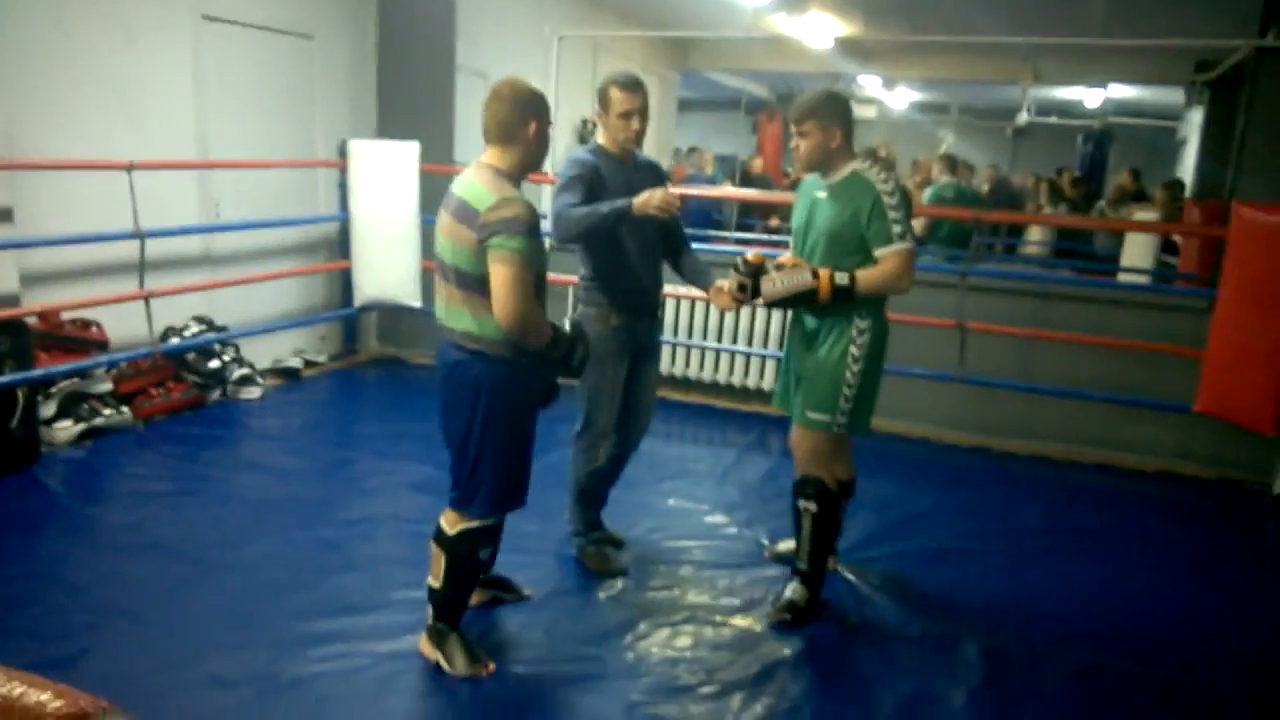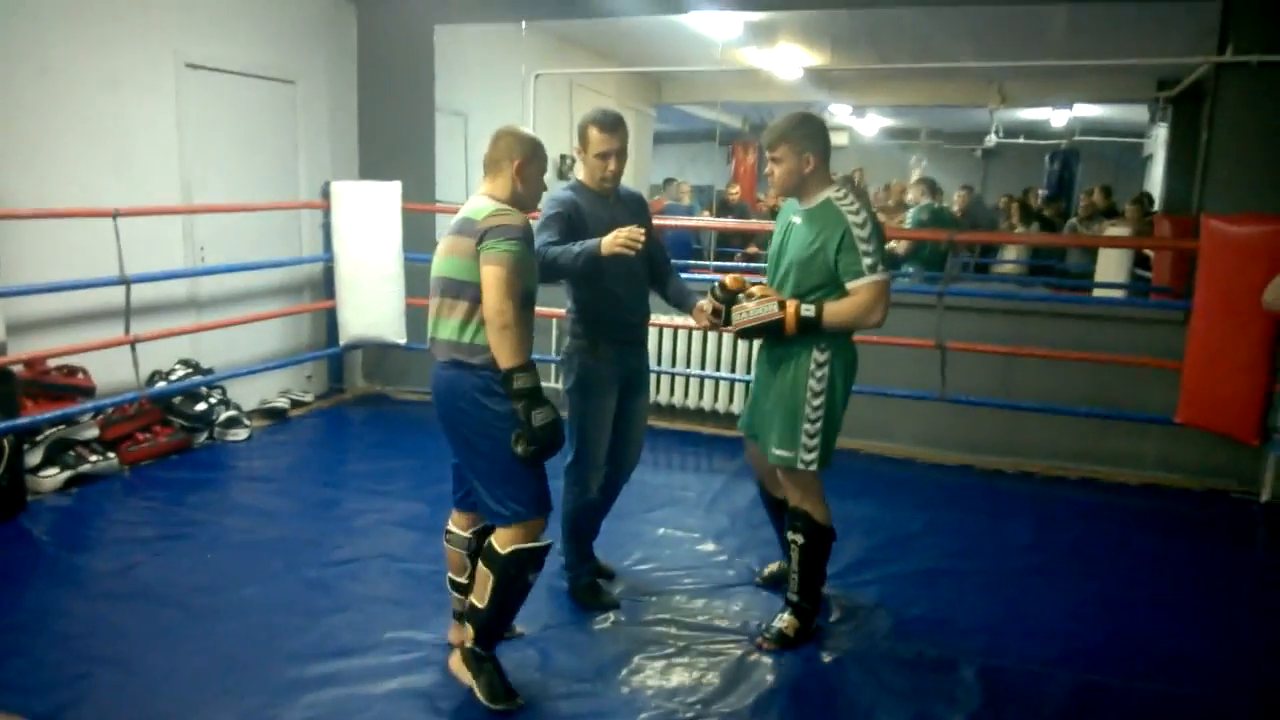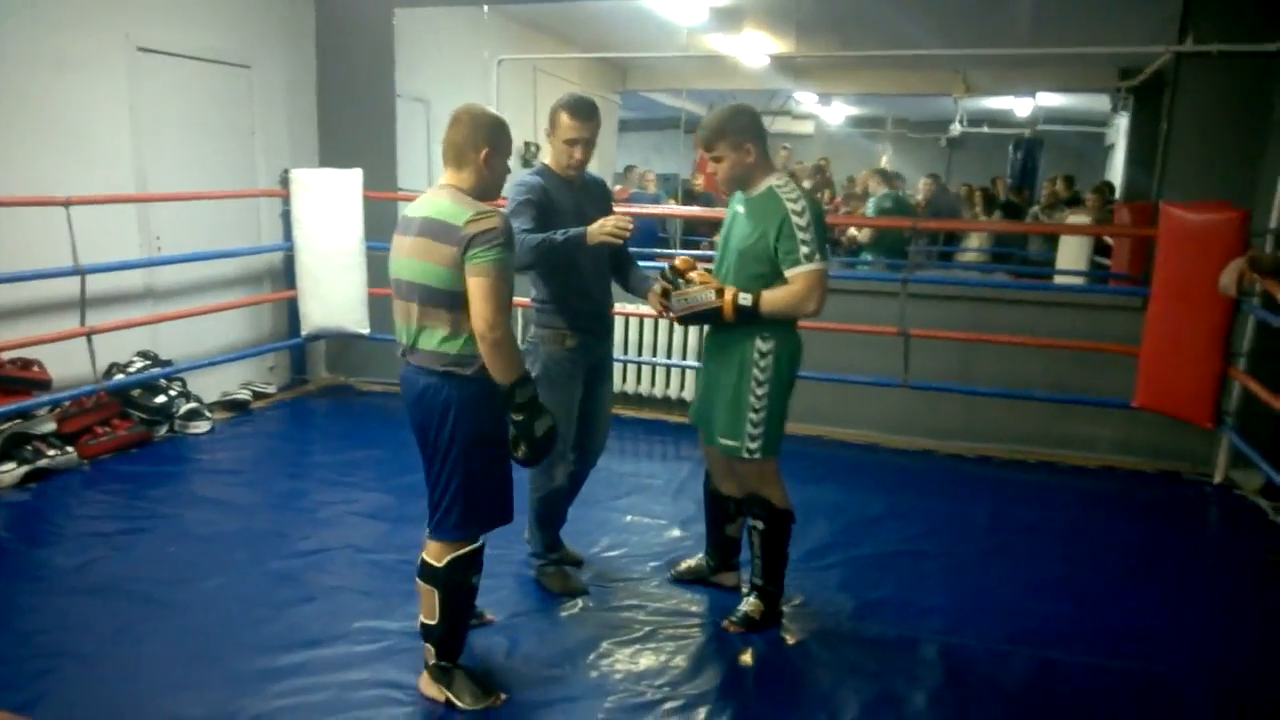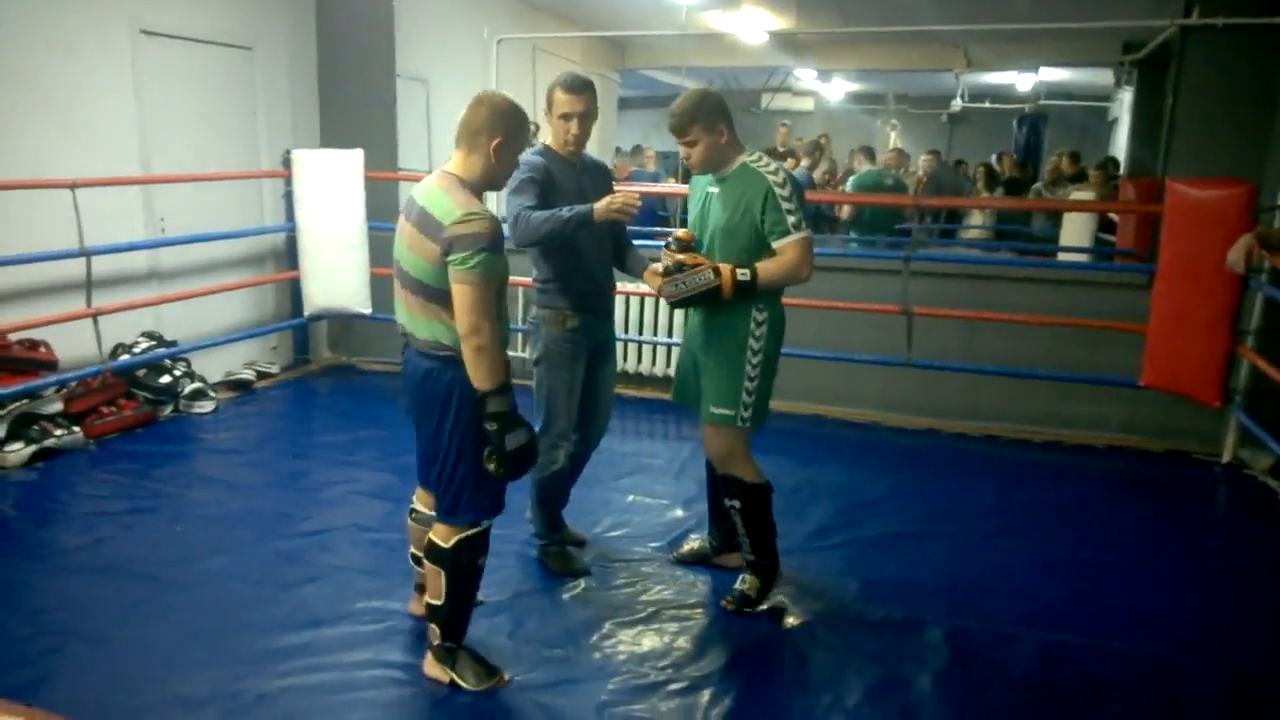
dt=0.5s
person 1, frame 1
left shoulder: (467, 184)
right shoulder: (510, 209)
right elbow: (512, 313)
left wrist: (543, 348)
right wrist: (558, 345)
left hip: (466, 355)
right hip: (489, 369)
left knee: (496, 487)
right knee: (474, 502)
left ankle: (477, 580)
right ankle: (439, 630)
person 1, frame 2
left shoulder: (465, 219)
right shoulder: (506, 222)
right elbow: (502, 315)
right wrist: (529, 396)
left hip: (452, 375)
right hip: (482, 383)
left knee: (471, 504)
right knee: (524, 524)
left ankle: (466, 617)
right ankle: (473, 652)
person 1, frame 3
left shoulder: (412, 215)
right shoulder: (484, 223)
right elbow: (491, 330)
right wrist: (525, 402)
left hip: (418, 376)
right hip: (459, 389)
left knee: (448, 510)
right knee: (458, 529)
left ankle: (443, 608)
right ankle: (439, 667)
person 1, frame 4
left shoulder: (423, 192)
right shoulder: (473, 223)
right elbow: (476, 332)
right wrist: (502, 415)
left hip: (419, 361)
right hip: (453, 375)
left knee: (434, 486)
right knee: (465, 513)
left ankle: (425, 591)
right ankle: (445, 650)
person 2, frame 1
left shoulder: (875, 189)
right shoulder: (809, 185)
left elbow: (899, 273)
left wrist: (824, 284)
right wrist: (766, 274)
left hip: (849, 333)
right hip: (808, 328)
left knee: (808, 447)
right knee: (829, 443)
left ankle: (808, 583)
right ankle: (819, 542)
person 2, frame 2
left shoulder: (849, 219)
right shoulder: (791, 209)
left elbow: (872, 307)
left wrist: (791, 316)
right wrist: (747, 293)
left hip: (815, 364)
right hip: (776, 355)
left knee: (799, 482)
right knee: (764, 463)
left ankle: (802, 610)
right ankle: (796, 561)
person 2, frame 3
left shoulder: (790, 206)
right shoulder: (741, 199)
left elbow: (809, 296)
left wrist: (728, 303)
right wrist: (698, 278)
left hip: (760, 353)
right hip: (724, 345)
left knee: (756, 470)
right knee: (718, 458)
left ankle: (767, 595)
right ankle: (720, 561)
person 2, frame 4
left shoulder: (766, 180)
right shoulder: (700, 181)
left elbow: (799, 262)
left wrist: (725, 278)
right wrist: (679, 261)
left hip: (746, 324)
right hip: (704, 321)
left knee: (726, 446)
right knee: (715, 439)
left ankle: (763, 565)
right ankle: (723, 540)
person 3, frame 1
left shoulder: (651, 171)
right shoulder: (583, 166)
left elbow: (673, 243)
right elbow: (564, 225)
left wrist: (709, 282)
right wrist: (631, 207)
left hip: (646, 320)
right hip: (604, 320)
left knee: (633, 428)
right knee: (598, 430)
left ankle: (588, 514)
right ankle: (586, 534)
person 3, frame 2
left shoulder: (635, 203)
right shoulder: (565, 204)
left elbow: (659, 269)
right elbow: (541, 262)
left wrist: (691, 303)
right wrist: (600, 246)
left hip: (634, 349)
right hip: (592, 352)
left knee: (624, 458)
right knee: (588, 463)
left ankle: (580, 545)
right ankle: (578, 568)
person 3, frame 3
left shoulder: (598, 188)
right shoulder: (531, 189)
left elbow: (618, 258)
right elbow: (520, 250)
left wrist: (648, 288)
right wrist: (585, 234)
left hip: (598, 338)
right hip: (556, 340)
left knee: (590, 446)
right knee: (554, 451)
left ankle: (546, 532)
right ankle: (545, 555)
person 3, frame 4
left shoulder: (599, 172)
right shoulder: (532, 170)
left elbow: (616, 242)
right elbow: (522, 228)
left wrist: (643, 267)
right wrist: (591, 212)
left hip: (600, 318)
right hip: (559, 321)
left knee: (593, 426)
right knee: (557, 432)
left ankle: (549, 511)
right ankle: (548, 536)
